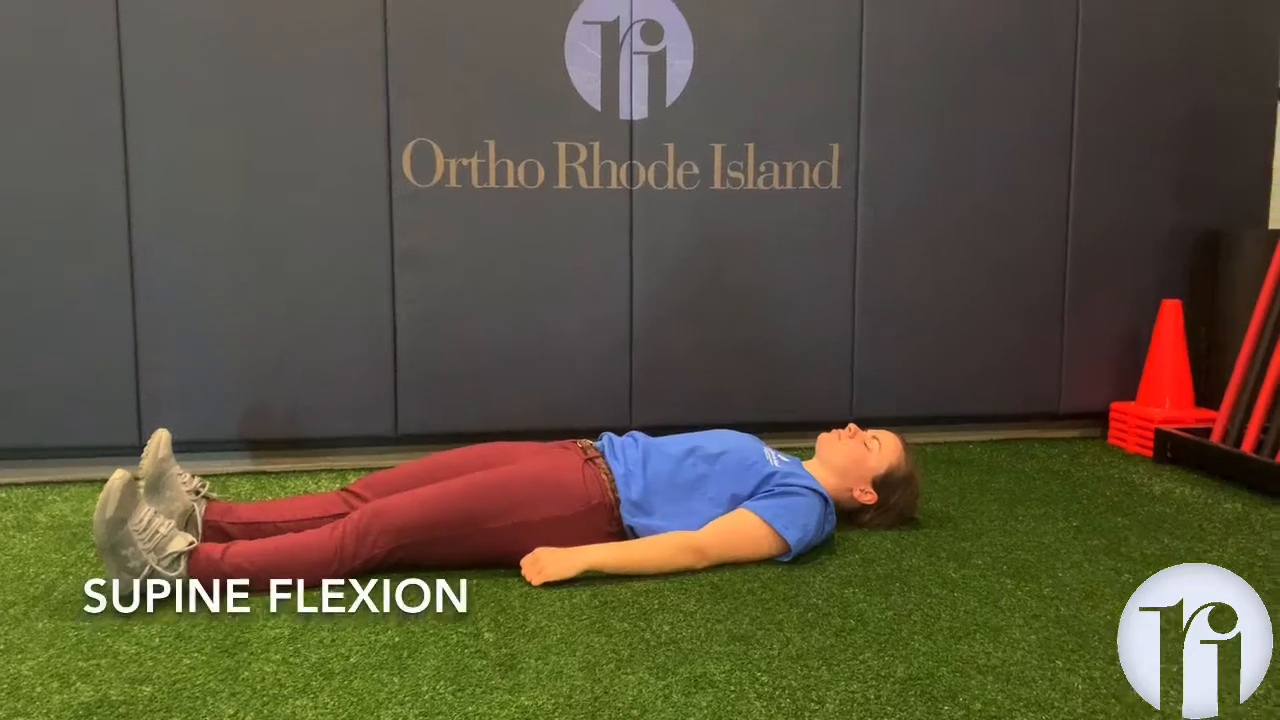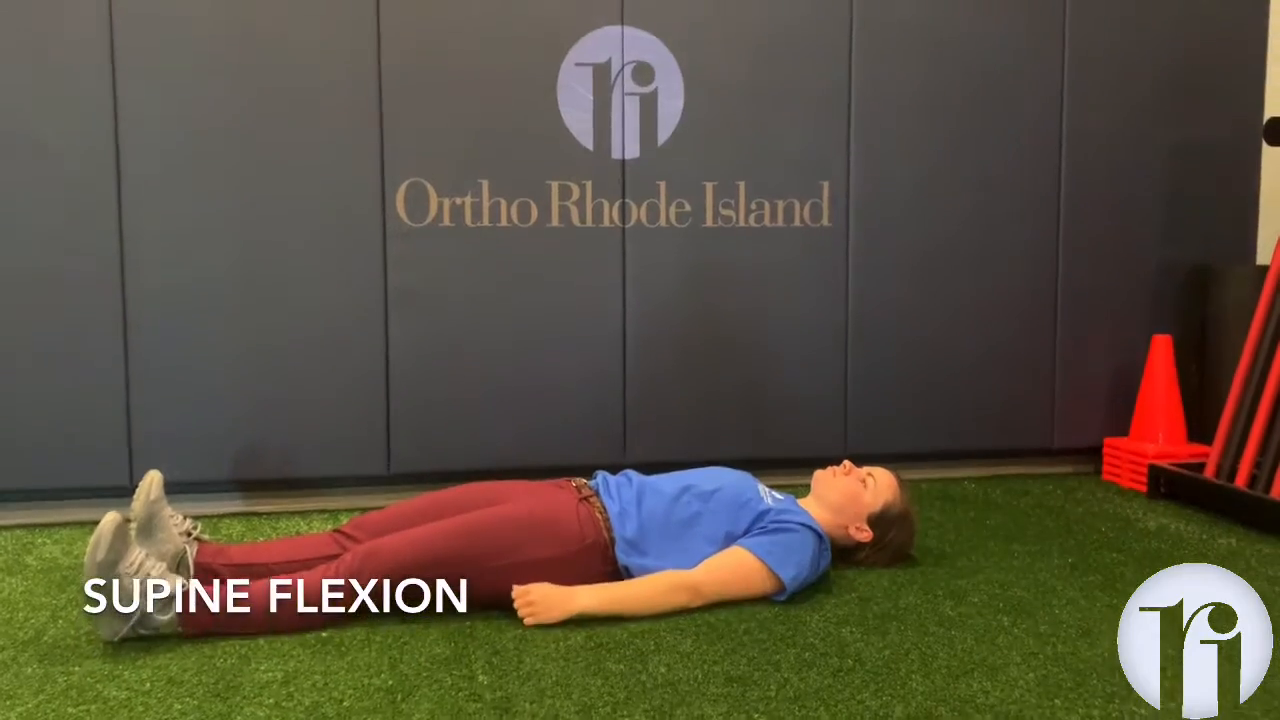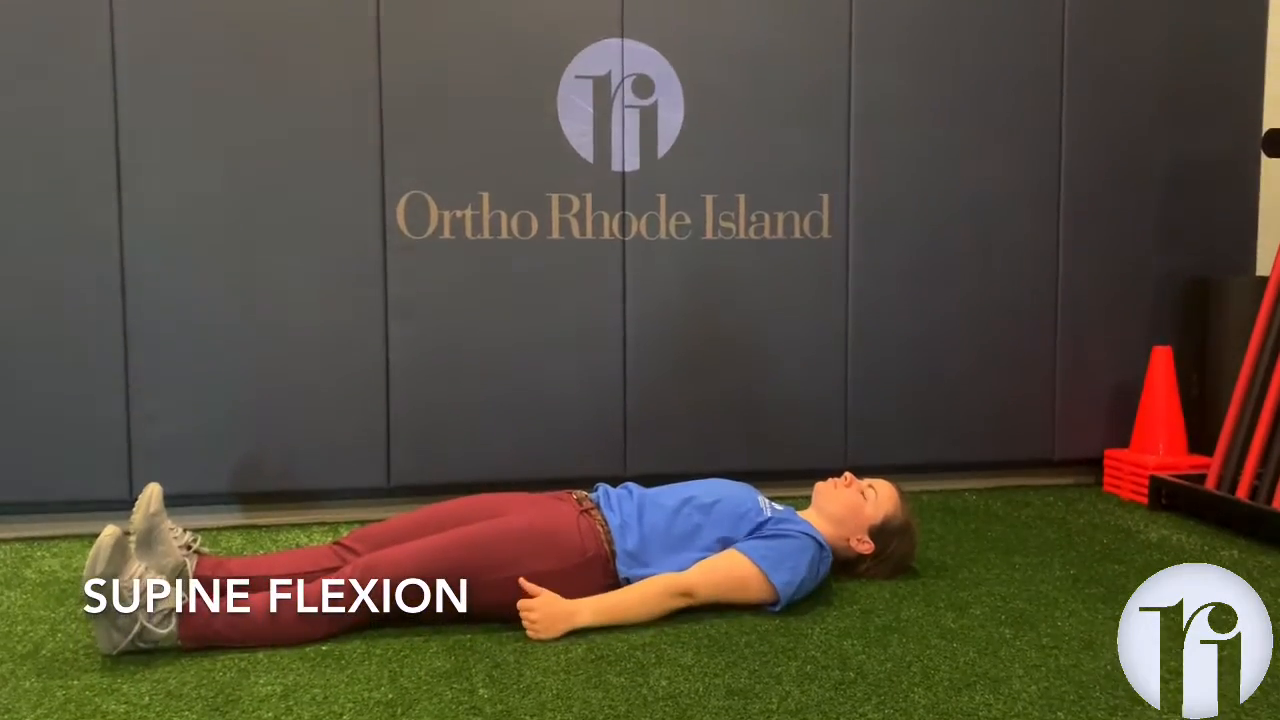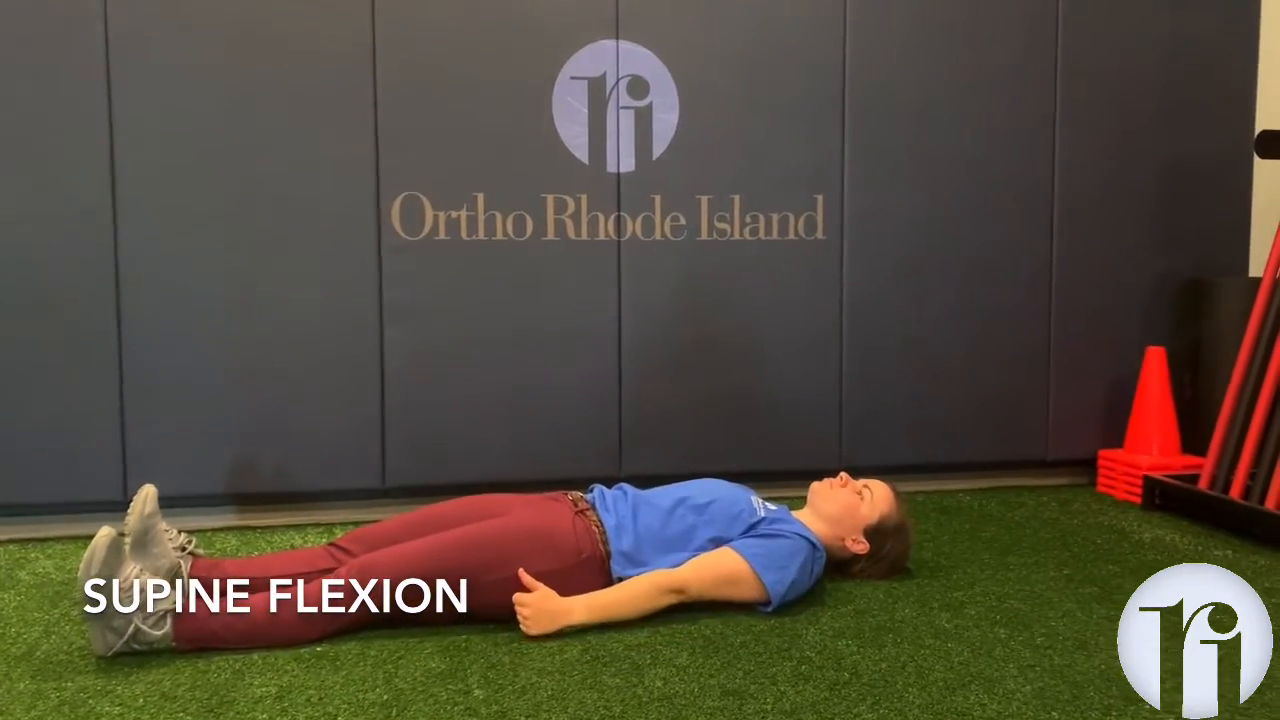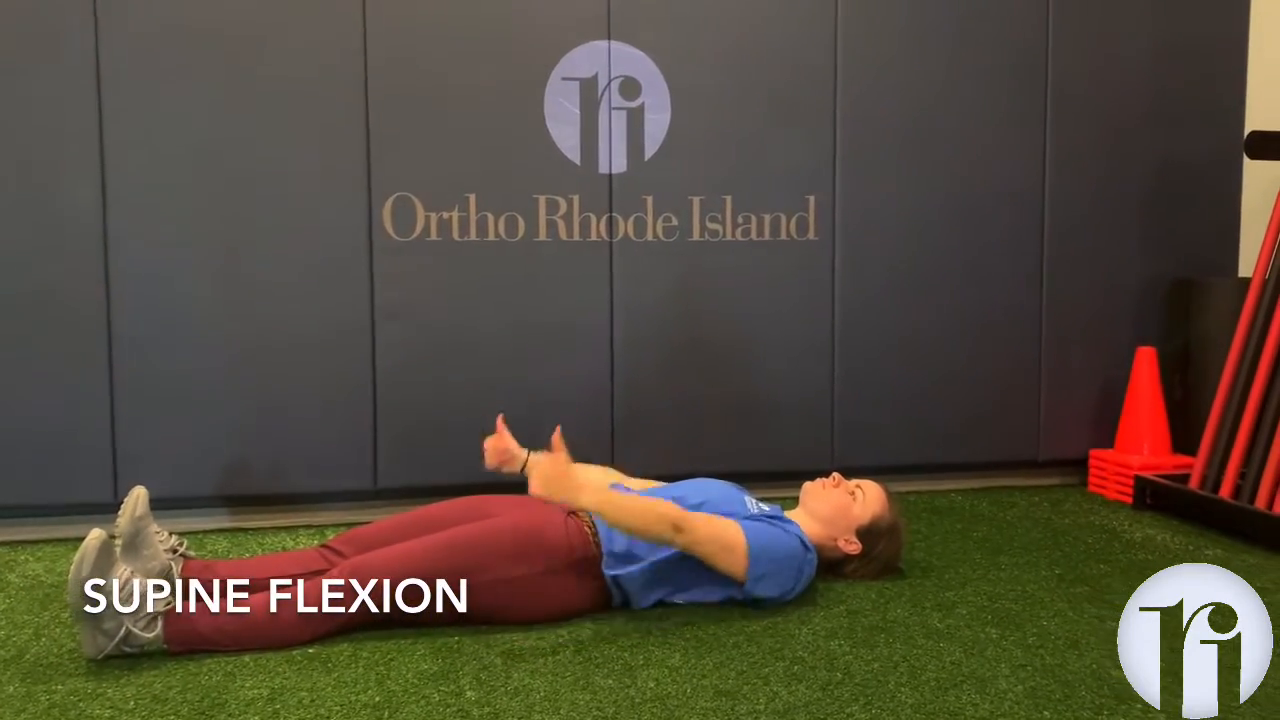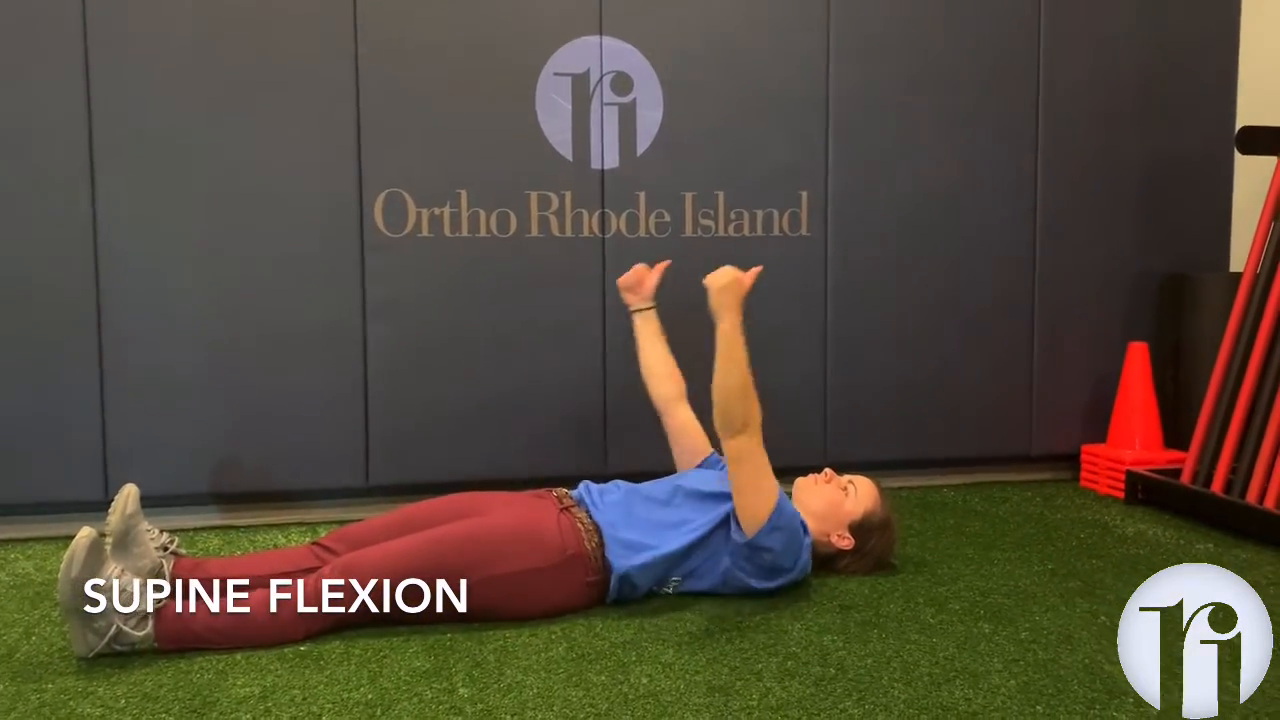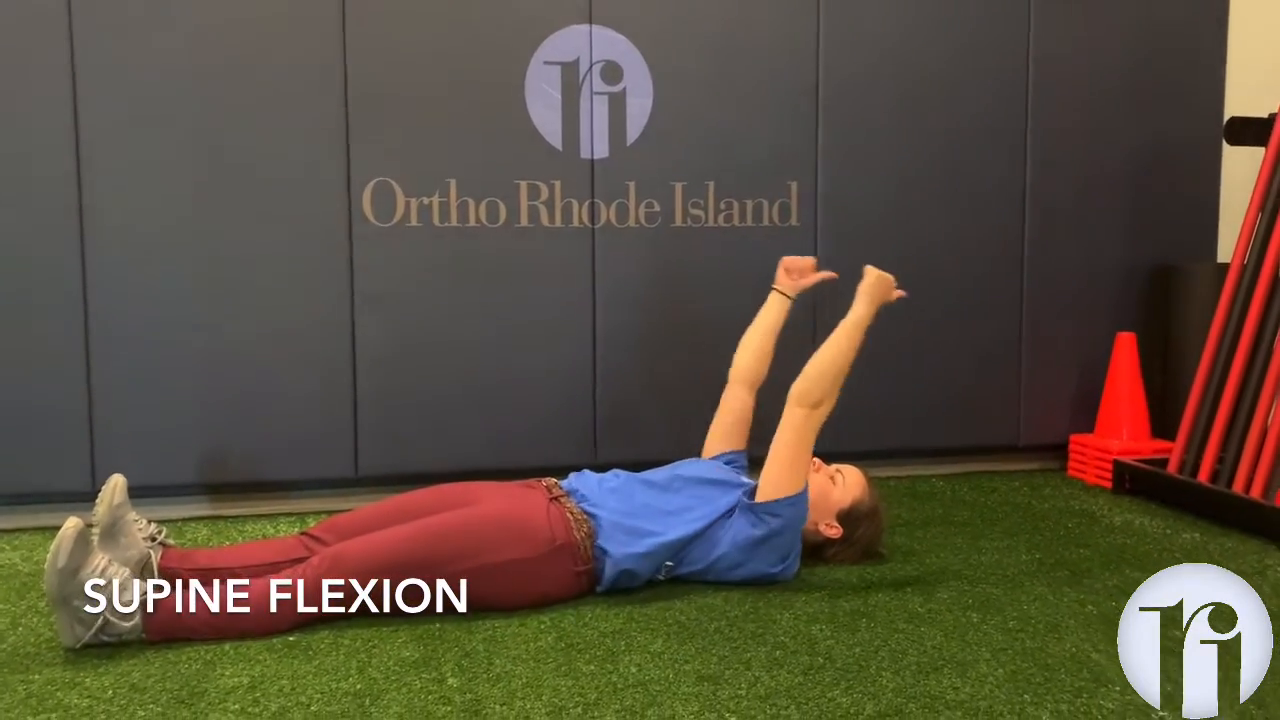
dt=0.5s
person 1, frame 1
left shoulder: (803, 509)
right shoulder: (774, 467)
left elbow: (697, 546)
left wrist: (579, 560)
left hip: (592, 503)
right hip: (583, 457)
left knee: (378, 530)
right knee: (368, 497)
left ankle: (181, 563)
right ankle: (204, 514)
person 1, frame 2
left shoulder: (799, 545)
right shoulder: (771, 505)
left elbow: (693, 588)
left wrist: (573, 601)
left hip: (586, 542)
right hip: (577, 496)
left knee: (371, 570)
right knee: (358, 536)
left ankle: (167, 605)
right ankle: (193, 554)
person 1, frame 3
left shoulder: (797, 553)
right shoulder: (769, 516)
left elbow: (685, 587)
left wrist: (574, 614)
left hip: (587, 555)
right hip: (578, 509)
left knee: (372, 584)
right knee: (359, 551)
left ankle: (166, 619)
right ankle: (192, 568)
person 1, frame 4
left shoulder: (791, 556)
right shoulder: (764, 516)
left elbow: (679, 583)
left wrist: (569, 610)
left hip: (582, 554)
right hip: (572, 511)
left knee: (368, 587)
right knee: (353, 551)
left ankle: (159, 621)
right ankle: (185, 567)
person 1, frame 5
left shoulder: (785, 558)
right shoulder: (759, 512)
left elbow: (675, 527)
right elbow: (633, 486)
left wrist: (571, 487)
right wrist: (532, 461)
left hip: (577, 563)
right hip: (571, 518)
left knee: (361, 587)
right knee: (348, 552)
left ankle: (154, 620)
right ankle: (180, 569)
person 1, frame 6
left shoulder: (778, 549)
right shoulder: (731, 495)
left elbow: (741, 430)
right elbow: (673, 406)
left wrist: (727, 318)
right wrist: (644, 312)
left hip: (569, 556)
right hip: (551, 511)
left knee: (347, 585)
right knee: (337, 551)
left ankle: (140, 619)
right ankle: (168, 569)
person 1, frame 7
left shoulder: (769, 539)
right shoulder: (734, 485)
left elbow: (805, 403)
right elbow: (742, 385)
left wrist: (863, 308)
right wrist: (782, 296)
left hip: (560, 547)
right hip: (544, 500)
left knee: (338, 577)
right knee: (328, 543)
left ankle: (128, 610)
right ankle: (155, 560)
